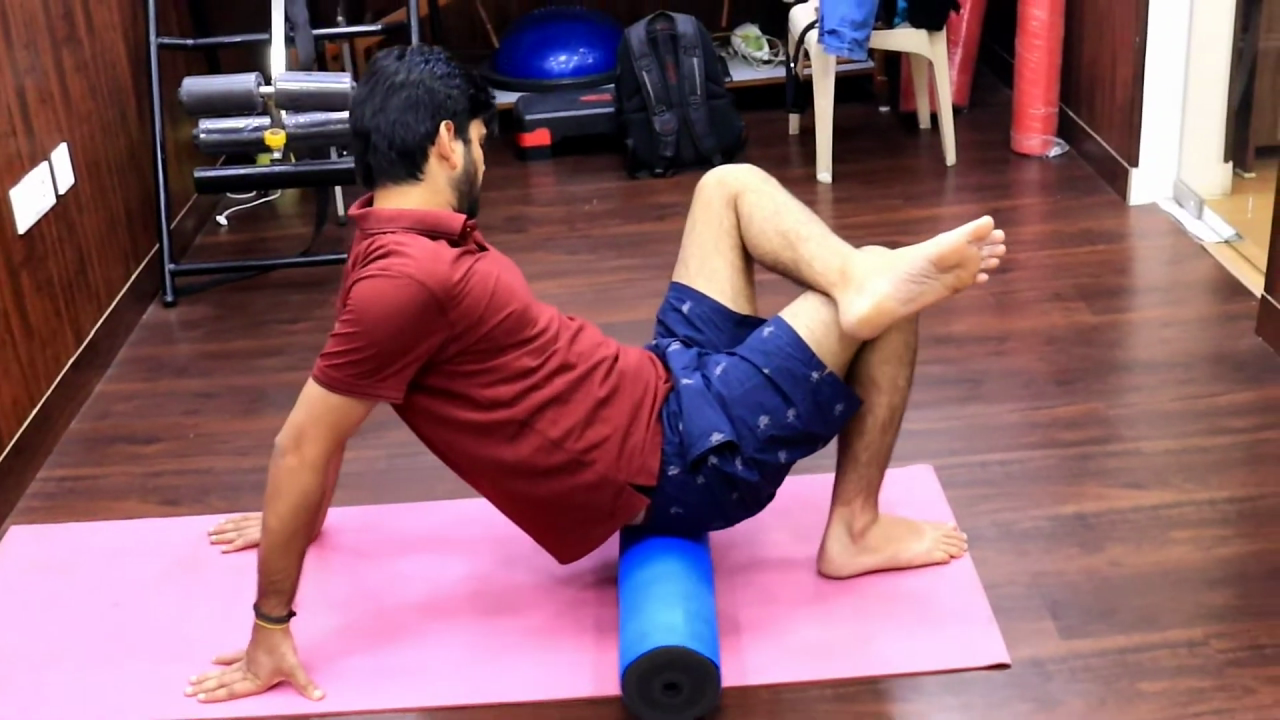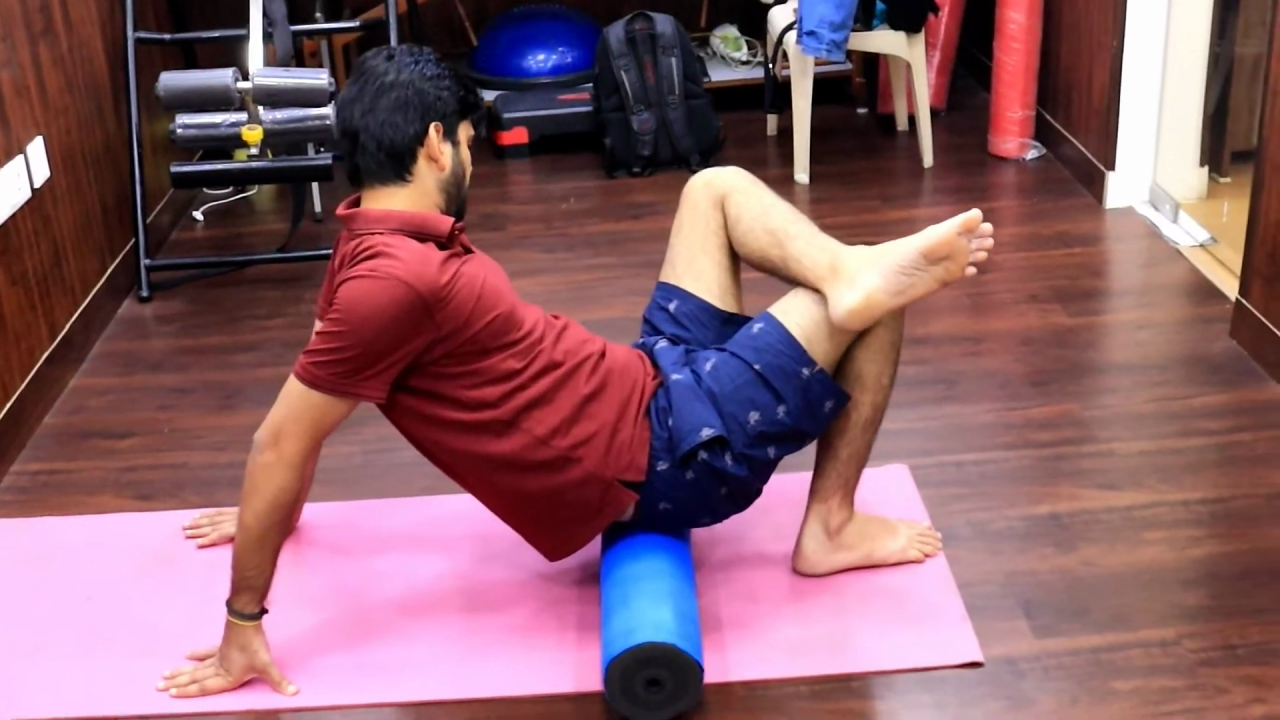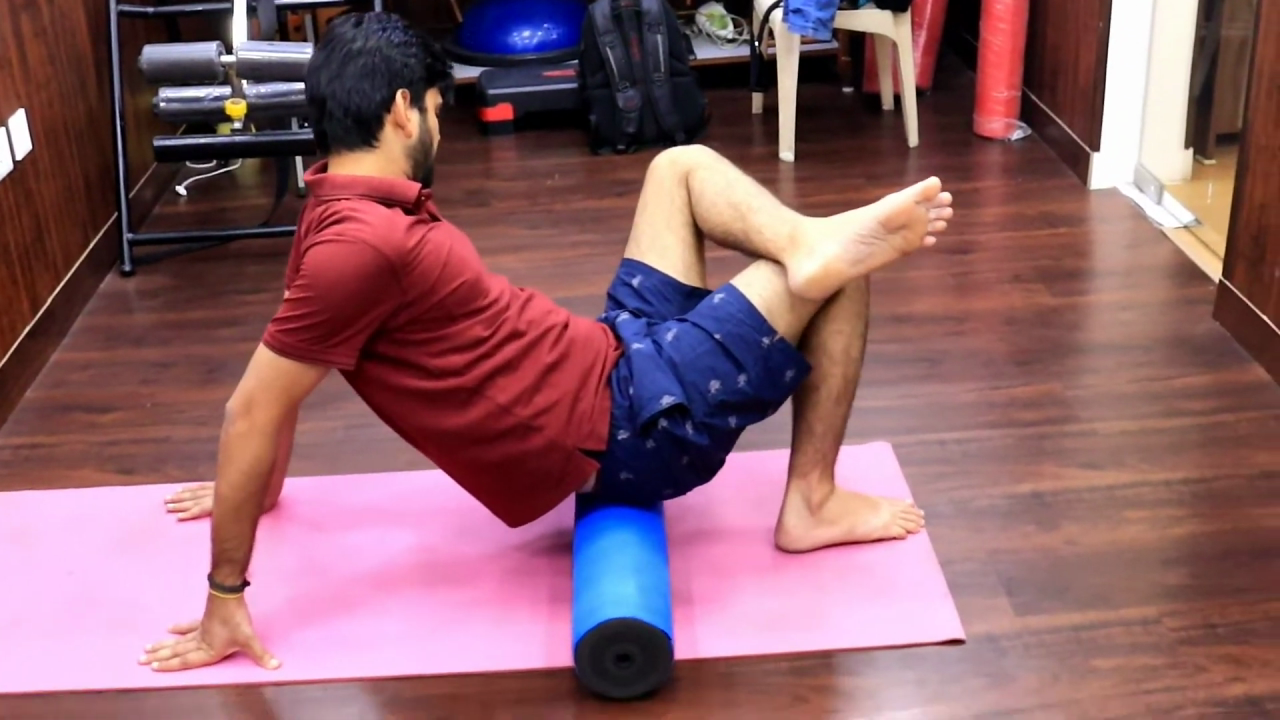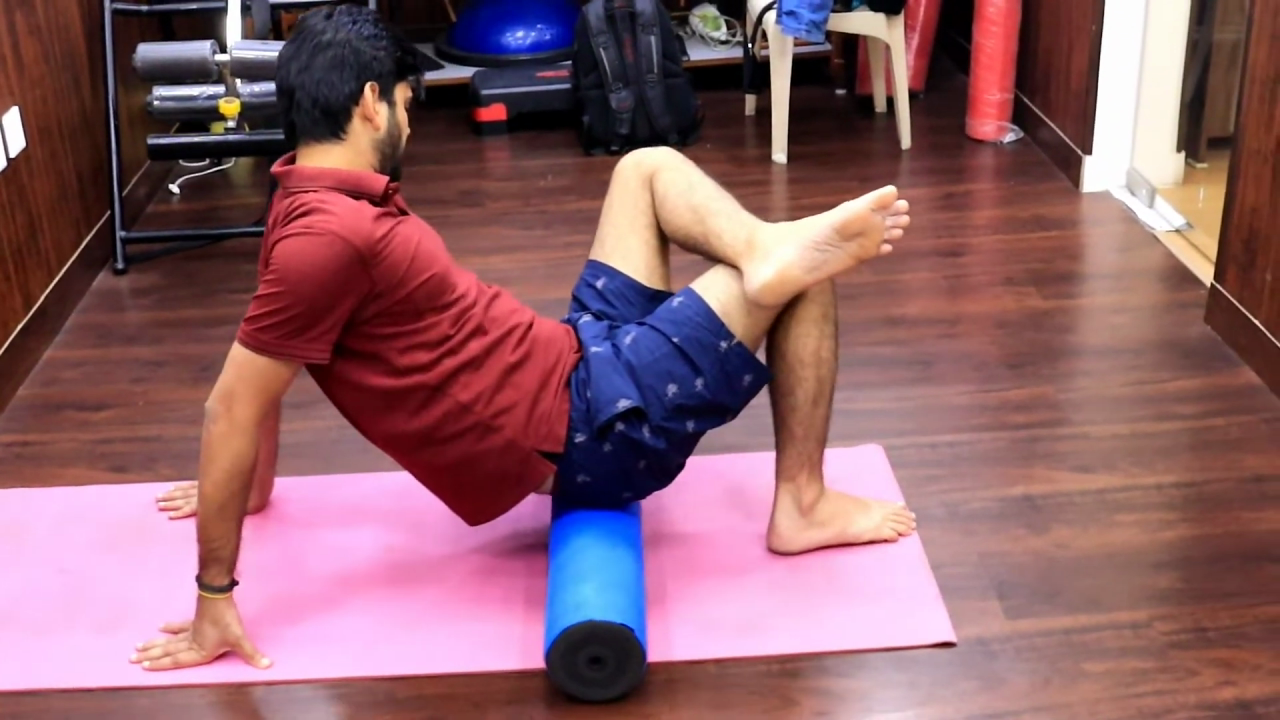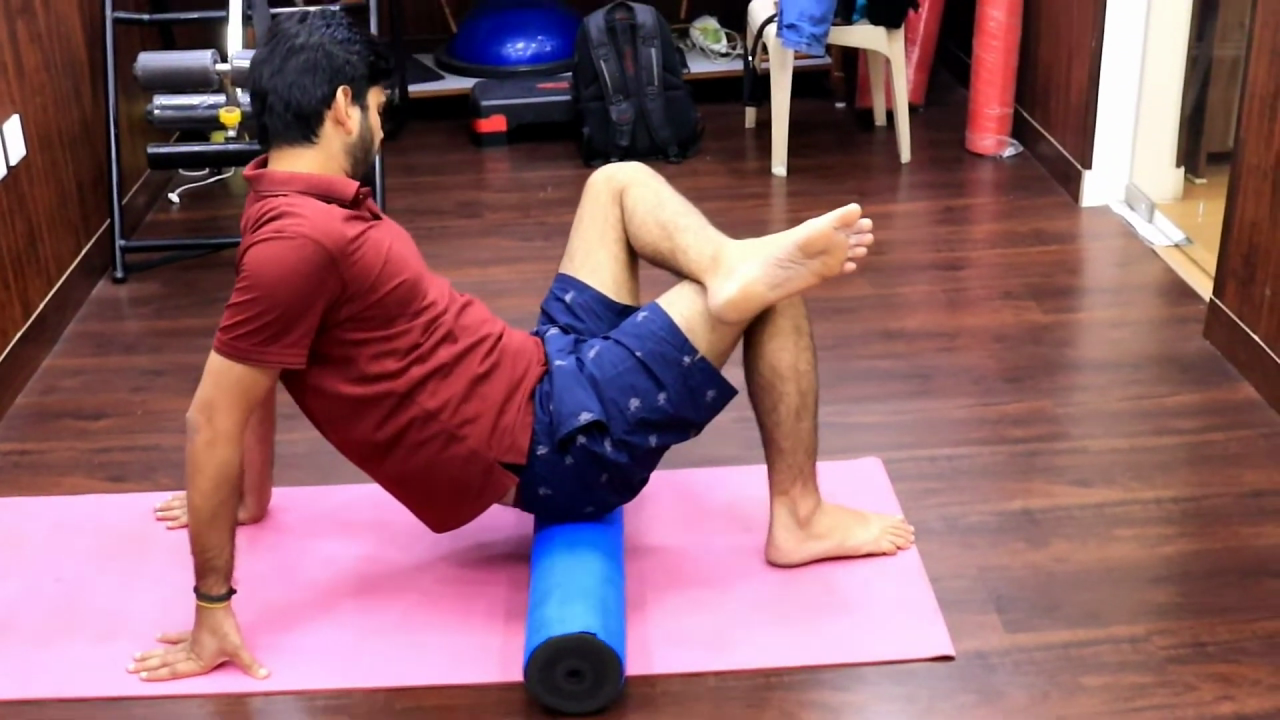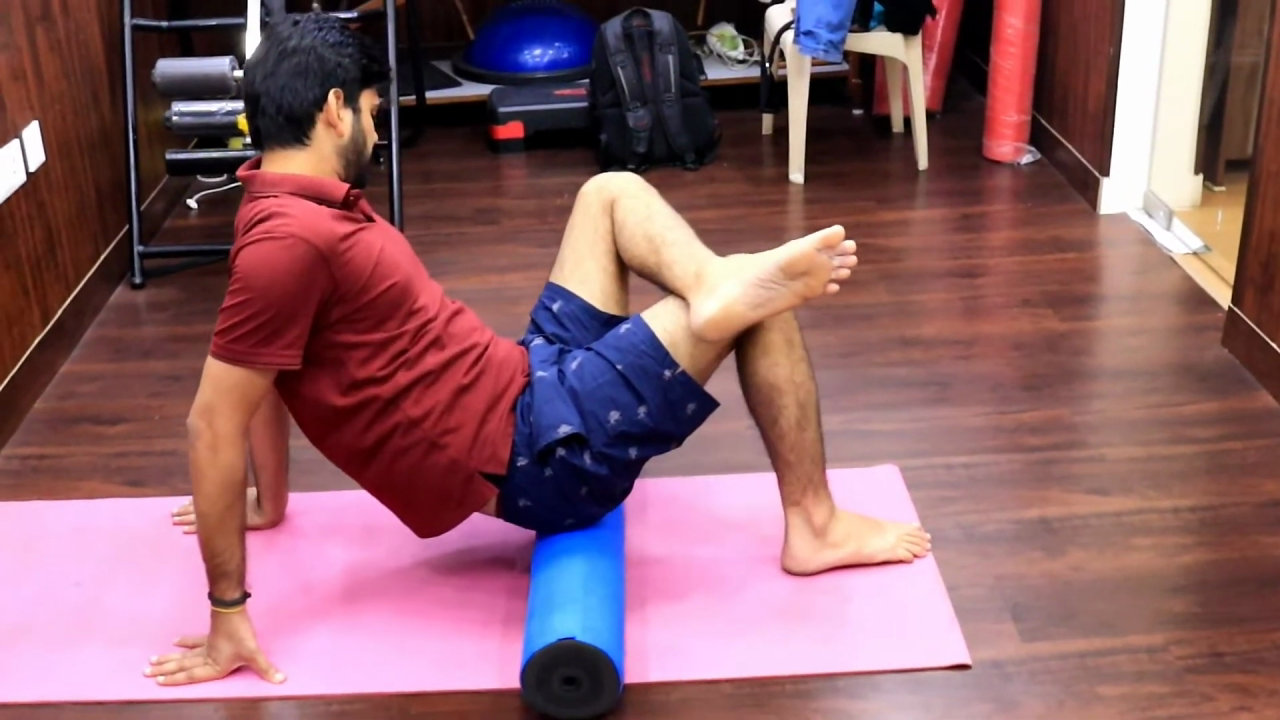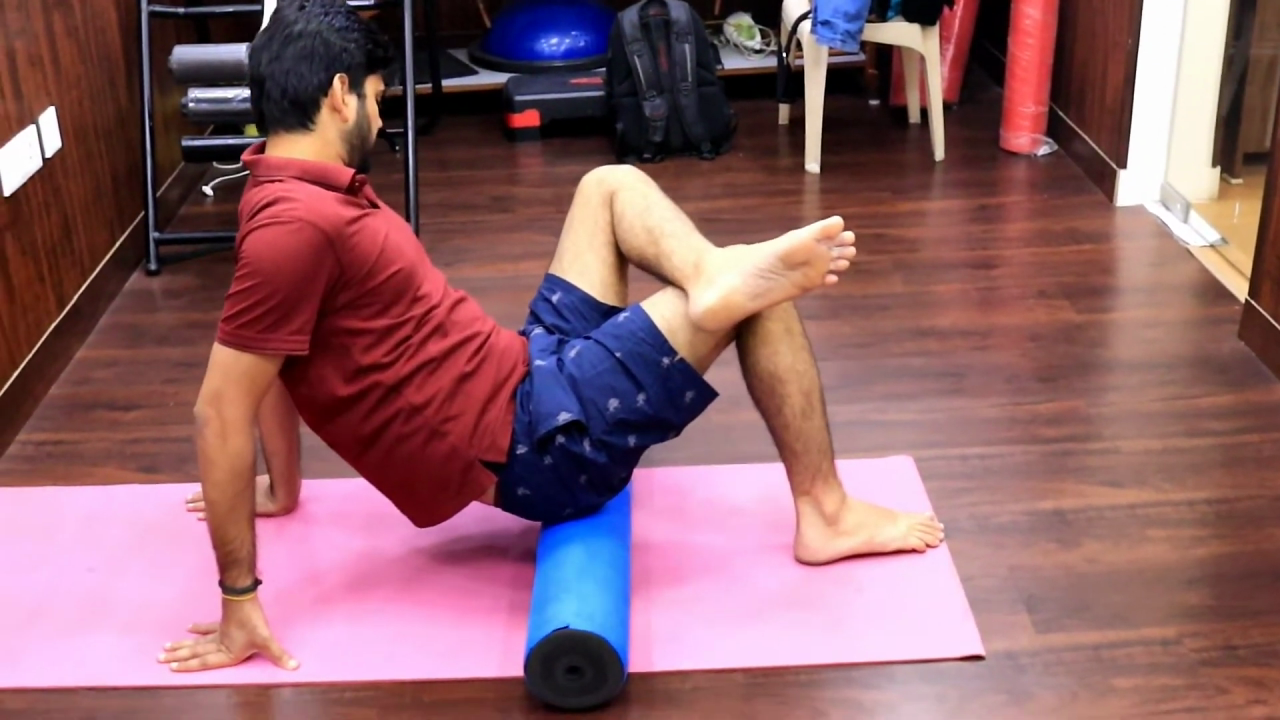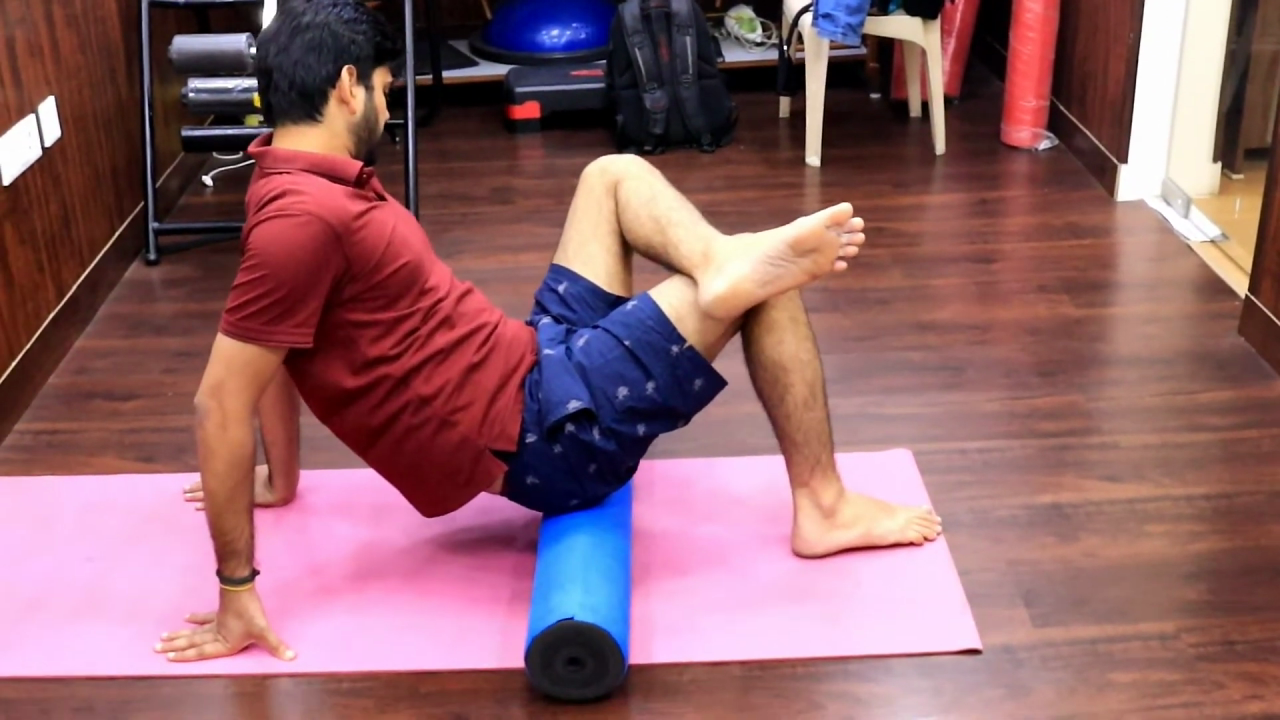
dt=0.3s
person 1, frame 1
left shoulder: (398, 240)
right shoulder: (409, 278)
left elbow: (337, 374)
right elbow: (301, 443)
right wrist: (270, 631)
left hip: (665, 386)
right hip: (682, 454)
left knee: (733, 186)
right knee: (889, 294)
left ankle: (856, 278)
right ankle: (858, 529)
person 1, frame 2
left shoulder: (378, 238)
right shoulder: (398, 279)
left elbow: (316, 366)
right elbow: (280, 440)
right wrist: (242, 627)
left hip: (651, 385)
right hip: (670, 449)
left knee: (719, 186)
right knee: (874, 298)
left ankle: (849, 270)
right ankle: (834, 527)
person 1, frame 3
left shoulder: (346, 208)
right shoulder: (362, 243)
left elbow: (285, 340)
right elbow: (252, 410)
right wrist: (225, 601)
left hip: (615, 357)
right hip: (632, 422)
left knee: (683, 167)
right knee: (839, 272)
left ankle: (811, 242)
right ankle: (814, 500)
person 1, frame 4
left shoulder: (320, 199)
right shoulder: (332, 234)
left elbow: (265, 376)
right elbow: (230, 407)
left wrist: (259, 486)
right wrist: (215, 597)
left hip: (576, 361)
right hip: (590, 424)
left knee: (649, 167)
right knee: (805, 275)
left ankle: (765, 249)
right ankle: (805, 505)
person 1, frame 5
left shoulder: (296, 203)
right shoulder: (301, 238)
left elbow: (253, 366)
right elbow: (213, 418)
left wrist: (253, 497)
right wrist: (213, 608)
left hip: (547, 370)
right hip: (554, 441)
left knee: (620, 183)
right knee: (774, 289)
left ankle: (729, 268)
right ankle: (801, 517)
person 1, frame 6
left shoulder: (295, 206)
right shoulder: (292, 239)
left elbow: (270, 381)
right elbow: (213, 423)
left wrist: (271, 501)
right wrist: (227, 613)
left hip: (528, 386)
right hip: (535, 450)
left knee: (612, 193)
right knee: (761, 305)
left ankle: (714, 286)
right ankle: (816, 524)
person 1, frame 7
left shoulder: (299, 193)
right shoulder: (297, 224)
left elbow: (279, 365)
right elbow: (221, 412)
left wrist: (284, 489)
right wrist: (238, 601)
left hip: (530, 374)
right hip: (534, 441)
left knee: (612, 185)
right knee: (762, 297)
left ankle: (713, 277)
right ankle: (825, 512)
person 1, frame 8
left shoulder: (302, 183)
right shoulder: (305, 217)
left elbow: (278, 352)
right elbow: (220, 402)
left wrist: (281, 478)
right wrist: (236, 591)
left hip: (539, 363)
right hip: (545, 431)
left knee: (616, 176)
right knee: (769, 283)
left ankle: (725, 264)
right ankle: (823, 505)
